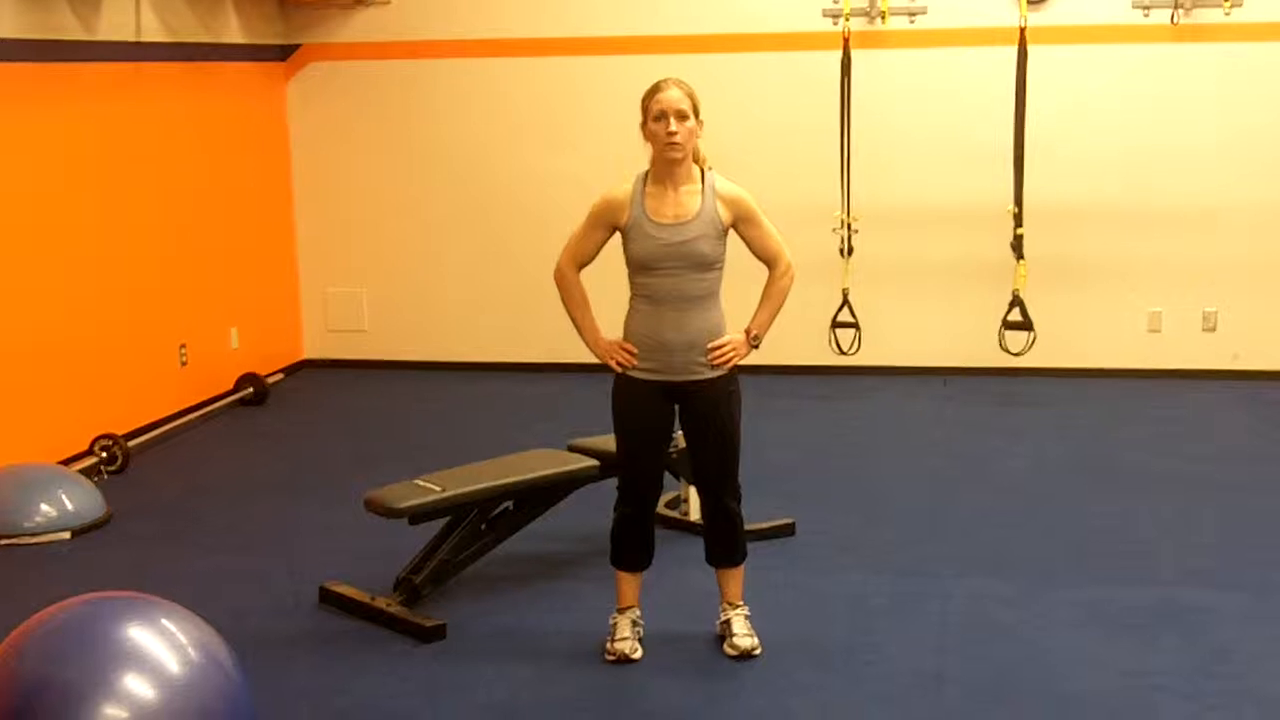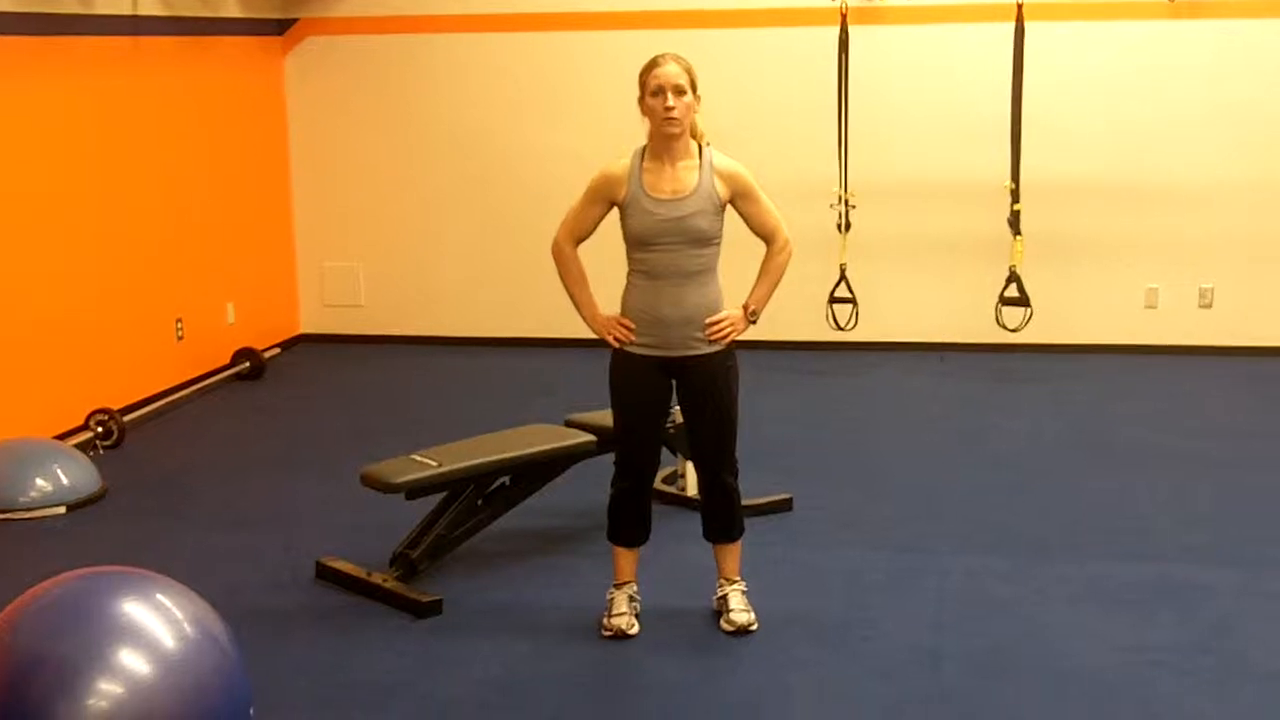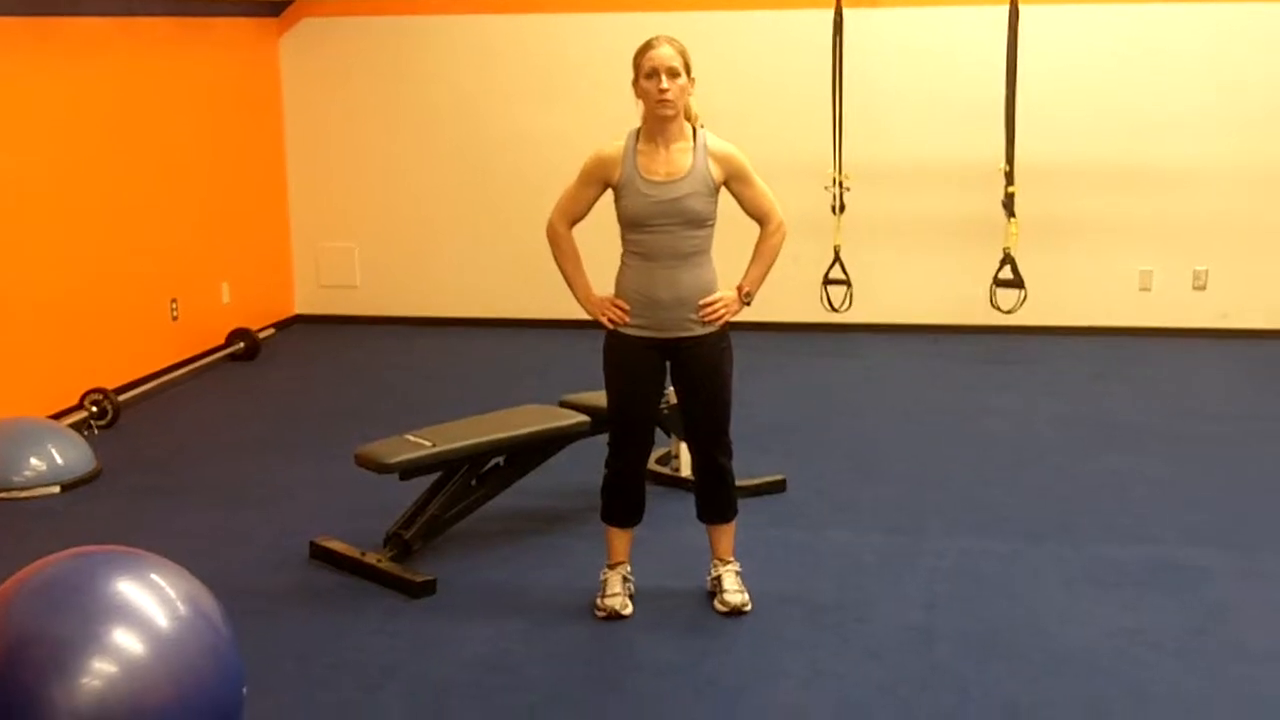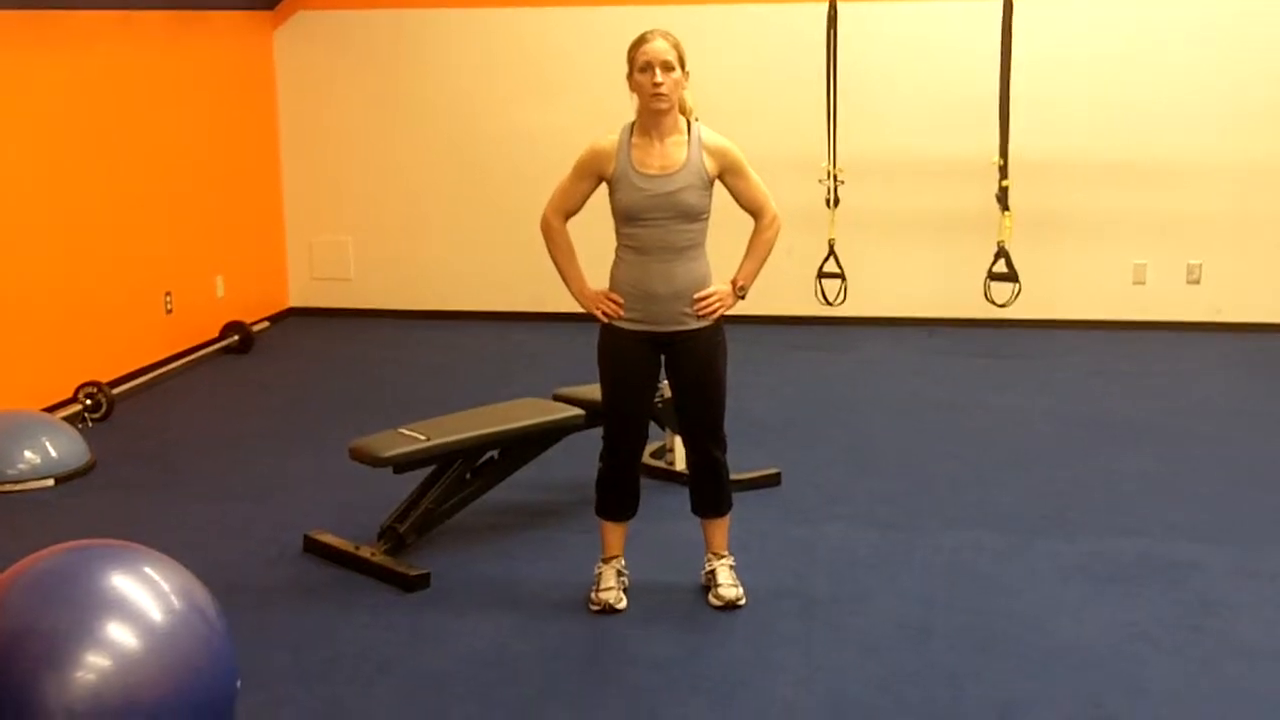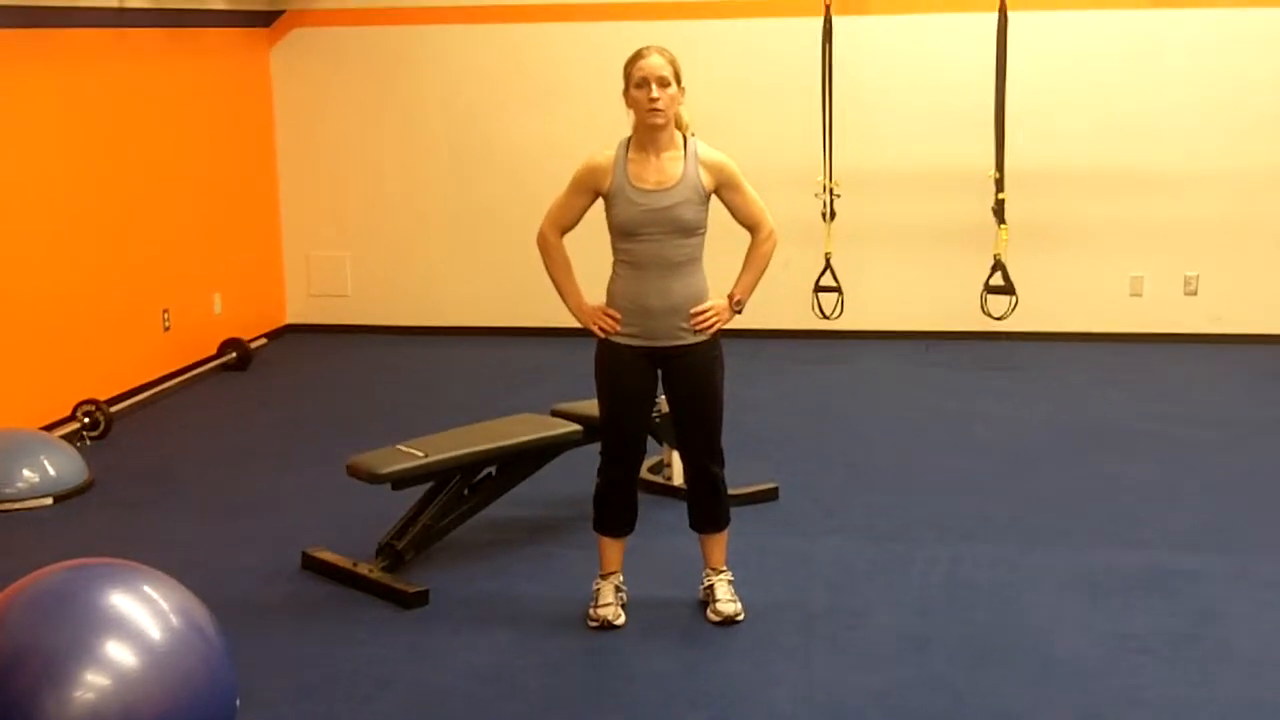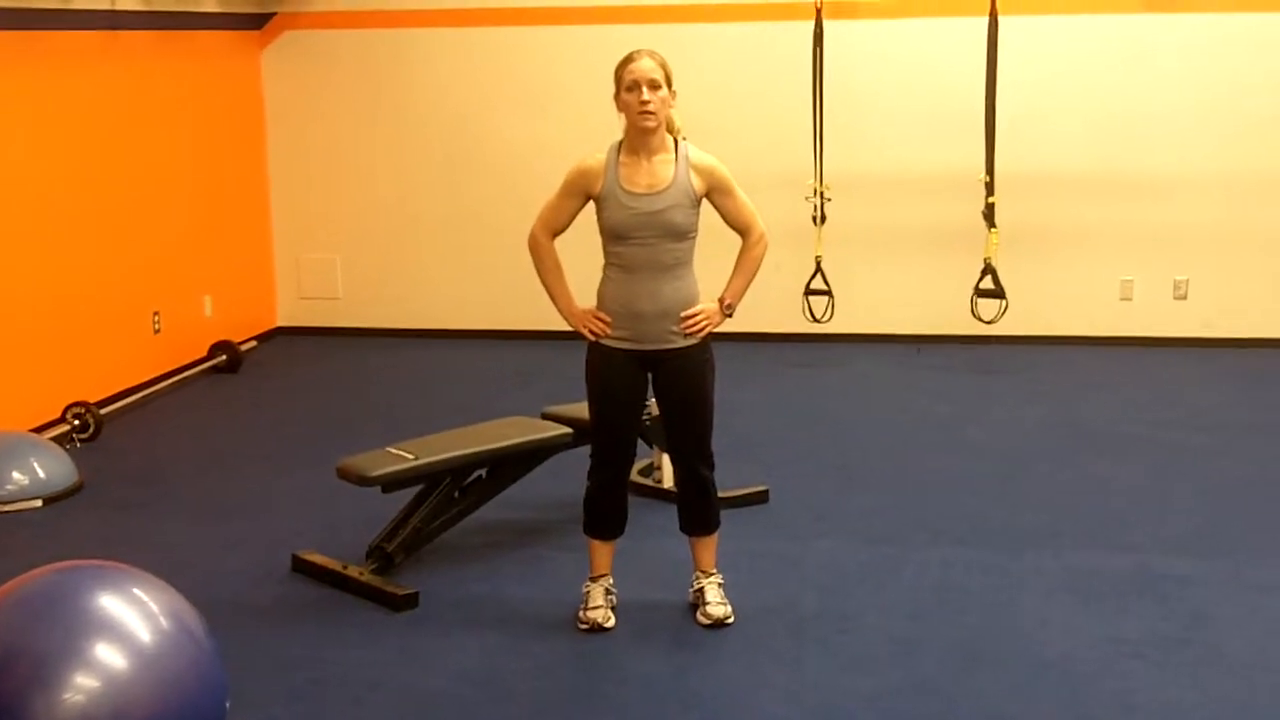
dt=0.4s
person 1, frame 1
left shoulder: (727, 197)
right shoulder: (620, 201)
left elbow: (782, 267)
right elbow: (567, 268)
left wrist: (752, 336)
right wrist: (596, 341)
left hip: (709, 373)
right hip: (641, 375)
left knee: (721, 494)
right knee: (636, 495)
left ankle: (734, 611)
right ankle: (627, 616)
person 1, frame 2
left shoulder: (725, 174)
right shoulder: (617, 177)
left elbow: (780, 243)
right elbow: (564, 244)
left wrist: (749, 312)
right wrist: (593, 316)
left hip: (707, 348)
right hip: (638, 351)
left knee: (718, 470)
right knee: (633, 471)
left ankle: (730, 588)
right ankle: (623, 591)
person 1, frame 3
left shoulder: (719, 156)
right shoulder: (612, 159)
left elbow: (773, 225)
right elbow: (559, 225)
left wrist: (743, 293)
right wrist: (587, 298)
left hip: (701, 329)
right hip: (633, 331)
left knee: (712, 450)
right knee: (627, 452)
left ankle: (724, 568)
right ankle: (617, 572)
person 1, frame 4
left shoulder: (714, 150)
right shoulder: (606, 153)
left elbow: (768, 218)
right elbow: (553, 219)
left wrist: (738, 287)
right wrist: (582, 291)
left hip: (695, 324)
right hip: (627, 325)
left knee: (706, 444)
right knee: (621, 446)
left ankle: (718, 563)
right ankle: (611, 566)
person 1, frame 5
left shoulder: (710, 164)
right shoulder: (603, 167)
left elbow: (764, 232)
right elbow: (550, 233)
left wrist: (734, 301)
right wrist: (579, 306)
left hip: (693, 338)
right hip: (624, 340)
left knee: (704, 459)
right knee: (620, 461)
left ankle: (717, 577)
right ankle: (609, 581)
person 1, frame 6
left shoulder: (701, 168)
right shoulder: (593, 171)
left elbow: (755, 236)
right elbow: (541, 237)
left wrist: (725, 305)
right wrist: (570, 309)
left hip: (683, 341)
right hip: (615, 343)
left knee: (694, 462)
right knee: (609, 463)
left ankle: (707, 580)
right ankle: (599, 585)
